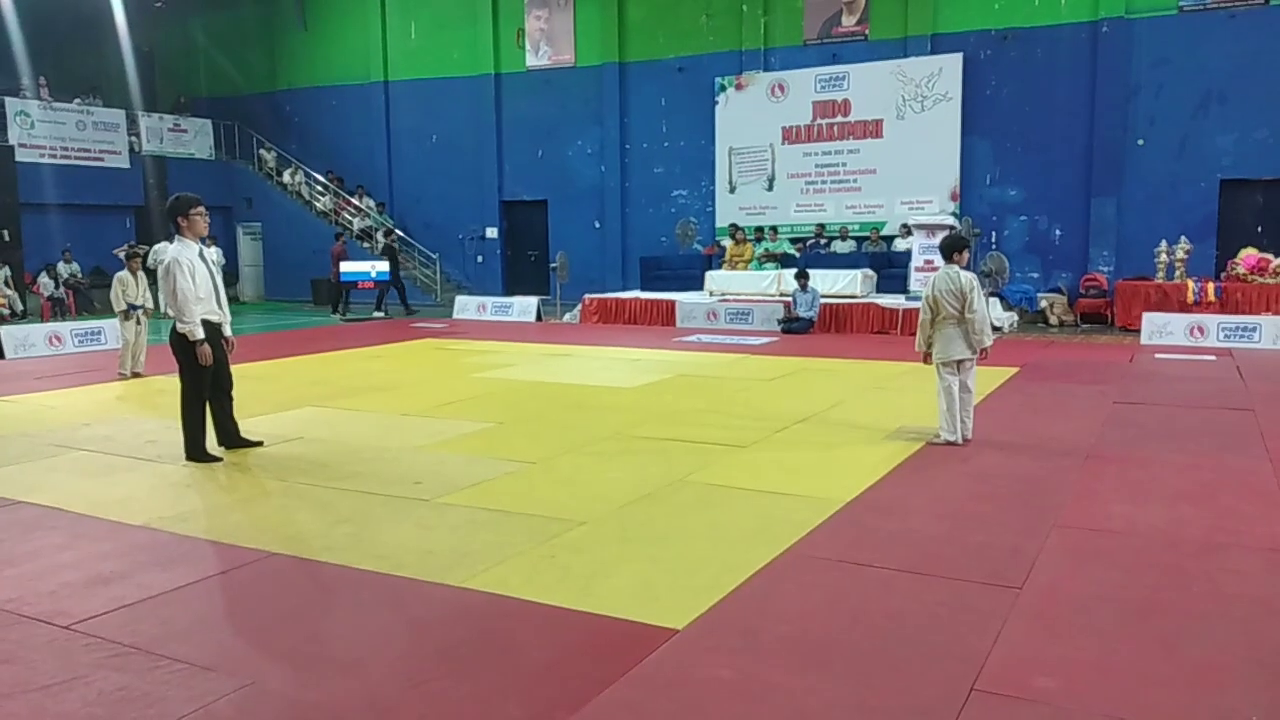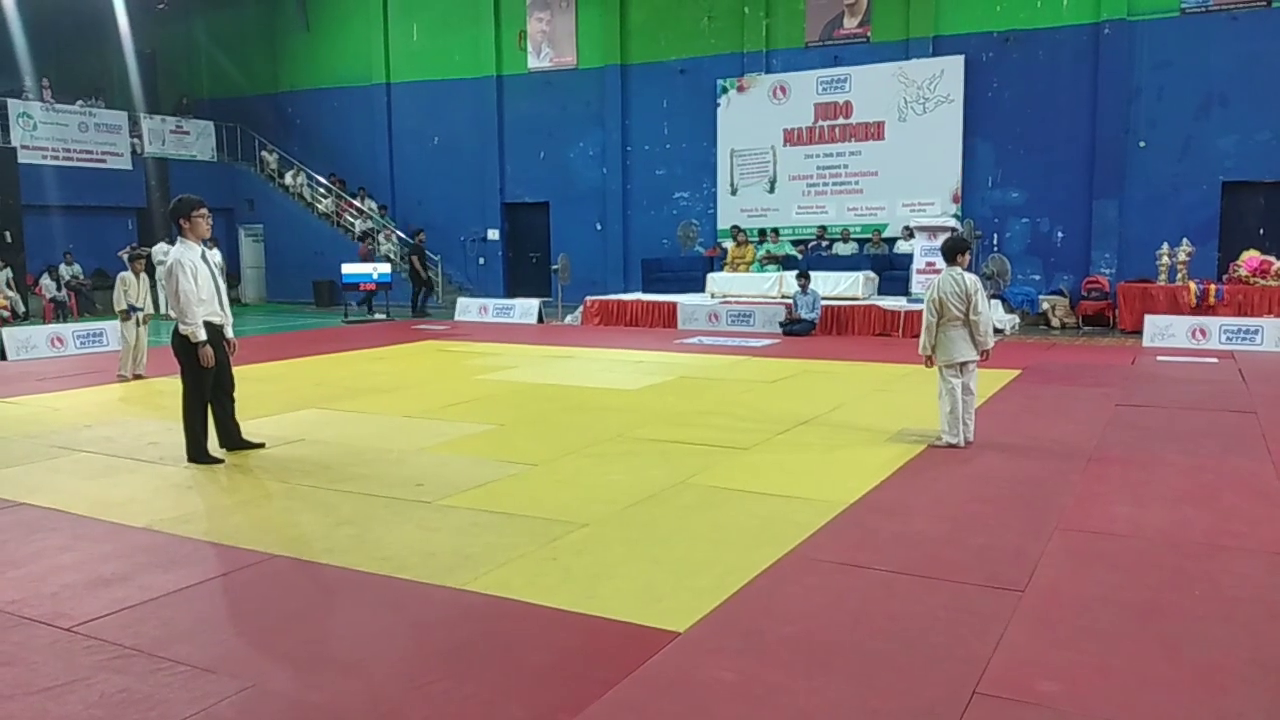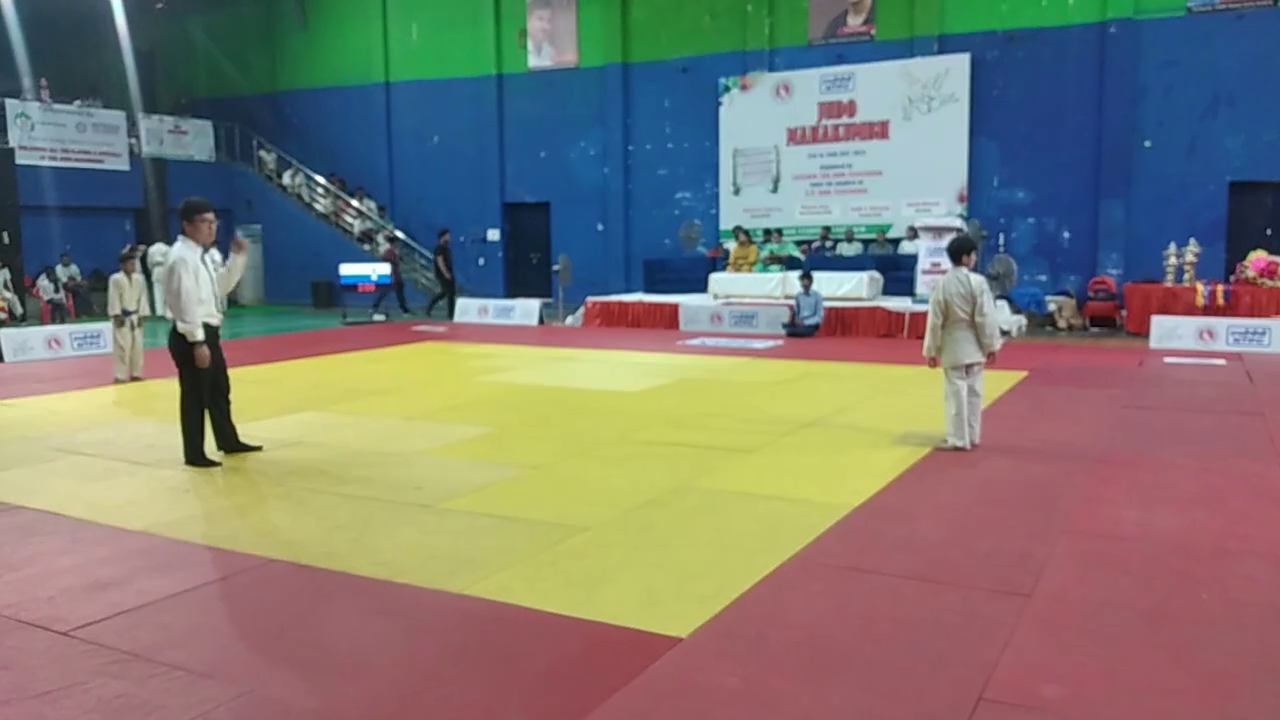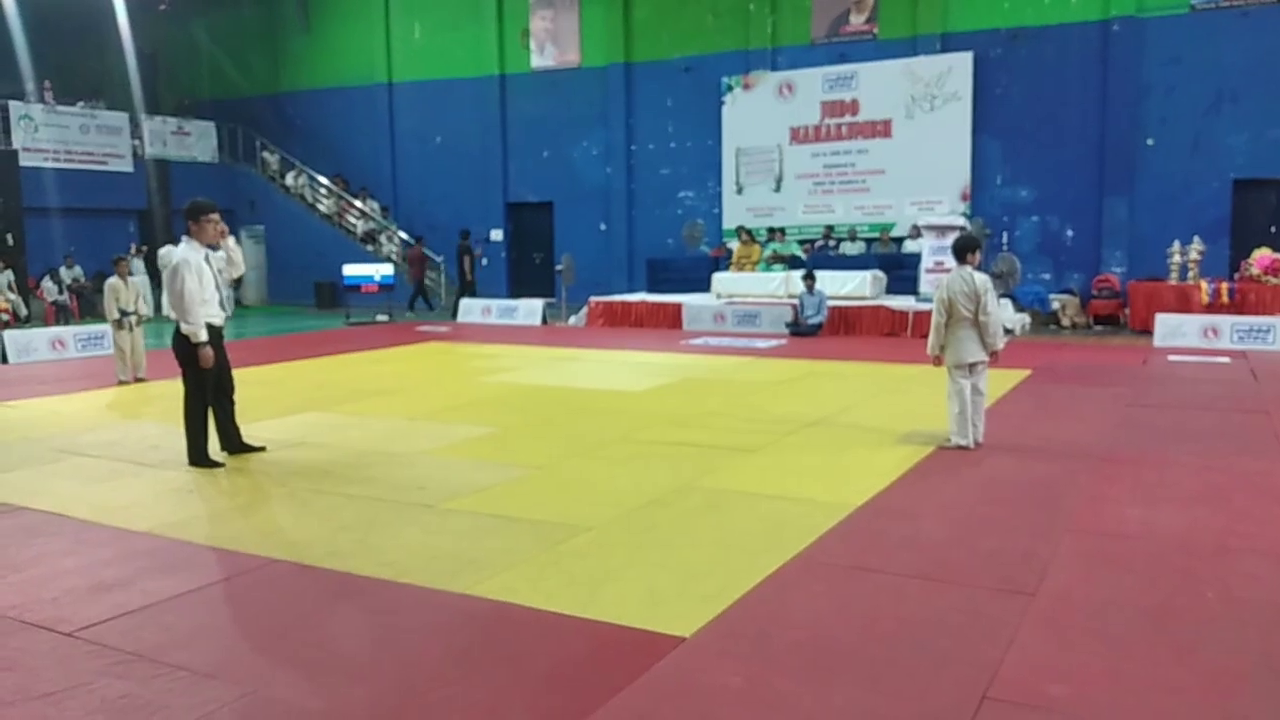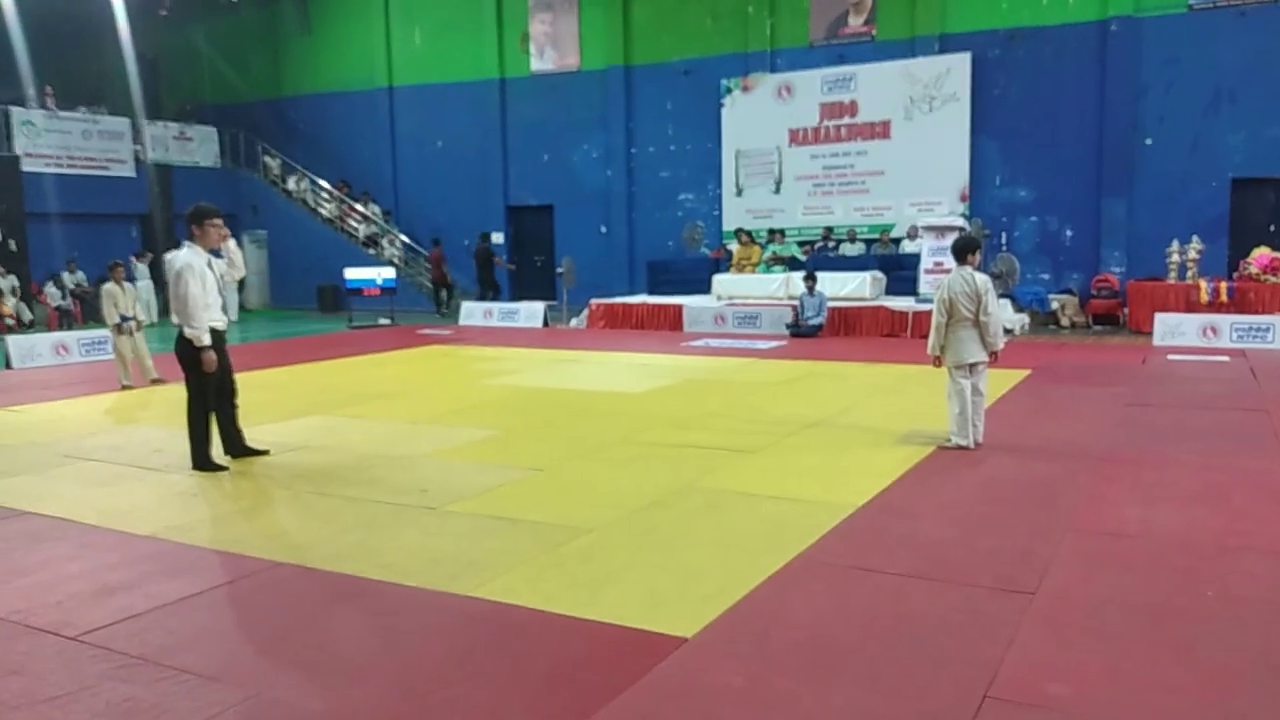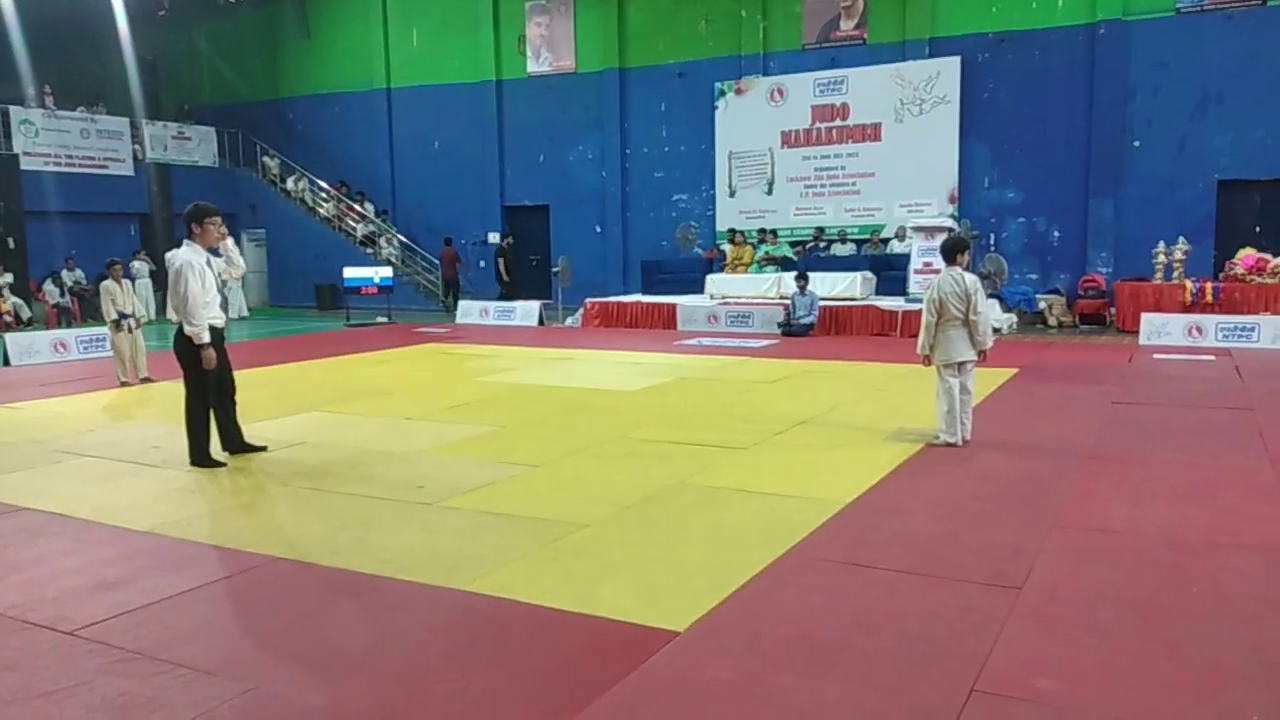
dt=0.4s
person 1, frame 1
left shoulder: (201, 252)
right shoulder: (178, 257)
right elbow: (185, 302)
left wrist: (226, 330)
right wrist: (199, 340)
left hip: (212, 329)
right hip: (193, 334)
left knee: (222, 387)
right knee: (196, 393)
left ankle: (230, 437)
right ankle: (195, 449)
person 1, frame 2
left shoulder: (203, 254)
right shoulder: (181, 258)
right elbow: (187, 304)
left wrist: (227, 332)
right wrist: (201, 342)
left hip: (213, 331)
right hip: (195, 336)
left knee: (224, 388)
right knee: (197, 394)
left ankle: (231, 439)
right ankle: (197, 451)
person 1, frame 3
left shoulder: (199, 255)
right shoulder: (182, 257)
left elbow: (222, 285)
right elbow: (186, 303)
left wrist: (237, 257)
right wrist: (198, 343)
left hip: (208, 332)
right hip: (192, 336)
left knee: (219, 390)
right knee: (195, 395)
left ankle: (229, 441)
right ankle: (194, 454)
person 1, frame 4
left shoulder: (205, 255)
right shoulder: (185, 258)
right elbow: (190, 304)
right wrist: (201, 343)
left hip: (211, 333)
right hip: (196, 337)
left knee: (223, 390)
right knee: (199, 396)
left ankle: (233, 442)
right ankle: (198, 455)
person 1, frame 5
left shoulder: (205, 259)
right shoulder: (188, 262)
right elbow: (192, 309)
right wrist: (204, 348)
left hip: (213, 337)
right hip: (198, 341)
left knee: (226, 394)
right knee: (202, 400)
left ankle: (235, 446)
right ankle: (201, 458)
person 1, frame 6
left shoulder: (204, 258)
right shoulder: (187, 260)
left elbow: (236, 269)
right elbow: (192, 307)
left wrist: (225, 242)
right wrist: (204, 345)
left hip: (212, 334)
right hip: (196, 338)
left knee: (225, 391)
right knee: (200, 397)
left ankle: (234, 442)
right ankle: (199, 455)
person 2, frame 1
left shoulder: (933, 281)
right shoulder: (969, 279)
left elbow: (925, 317)
right elbow: (976, 314)
left wrist: (924, 346)
right wrist: (983, 342)
left hip: (943, 341)
right hip: (965, 340)
left knee: (948, 387)
right knee: (965, 387)
left ankle: (951, 434)
right ankle: (964, 431)
person 2, frame 2
left shoulder: (936, 283)
right shoulder: (972, 281)
left elbow: (930, 320)
right elbow: (980, 316)
left wrist: (927, 349)
right wrist: (985, 343)
left hip: (946, 343)
right hip: (968, 342)
left knee: (950, 390)
right knee: (967, 389)
left ankle: (953, 436)
right ankle: (966, 433)
person 2, frame 3
left shoulder: (942, 284)
right shoulder: (978, 282)
left elbow: (935, 320)
right elbow: (986, 317)
left wrist: (932, 350)
right wrist: (991, 346)
left hip: (952, 345)
right hip: (974, 344)
left knee: (956, 392)
right knee: (973, 391)
left ankle: (959, 439)
right ankle: (972, 436)
person 2, frame 4
left shoulder: (946, 282)
right shoulder: (982, 280)
left elbow: (939, 319)
right elbow: (989, 316)
left wrist: (936, 349)
right wrist: (994, 344)
left hip: (956, 344)
right hip: (978, 343)
left knee: (960, 390)
right knee: (977, 390)
left ankle: (962, 438)
right ankle: (976, 435)
person 2, frame 5
left shoulder: (947, 283)
right shoulder: (982, 281)
left elbow: (940, 319)
right elbow: (990, 316)
left wrist: (936, 349)
right wrist: (994, 344)
left hip: (956, 344)
right hip: (978, 344)
left knee: (960, 390)
right knee: (977, 390)
left ankle: (962, 437)
right ankle: (975, 435)
person 2, frame 6
left shoulder: (937, 283)
right shoulder: (971, 281)
left elbow: (929, 319)
right elbow: (978, 315)
left wrist: (925, 348)
right wrist: (982, 343)
left hip: (945, 343)
right hip: (966, 342)
left knee: (948, 389)
right knee: (965, 389)
left ankle: (951, 435)
right ankle: (963, 432)
